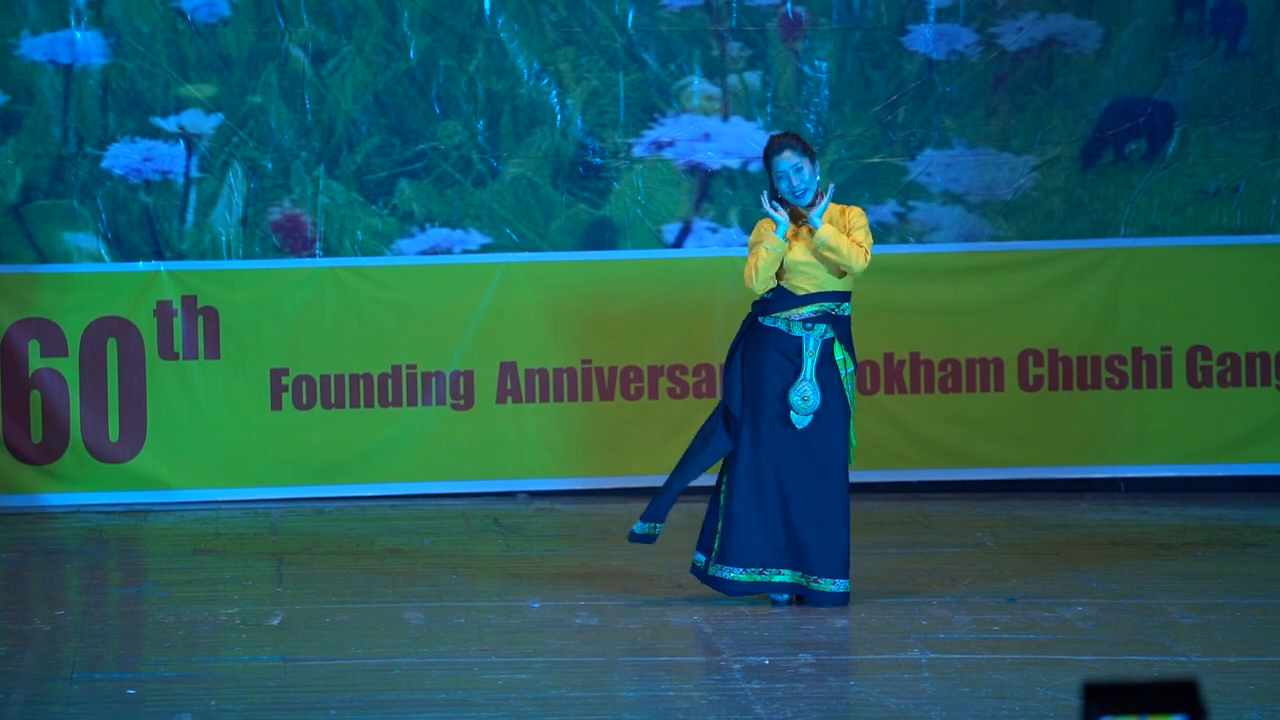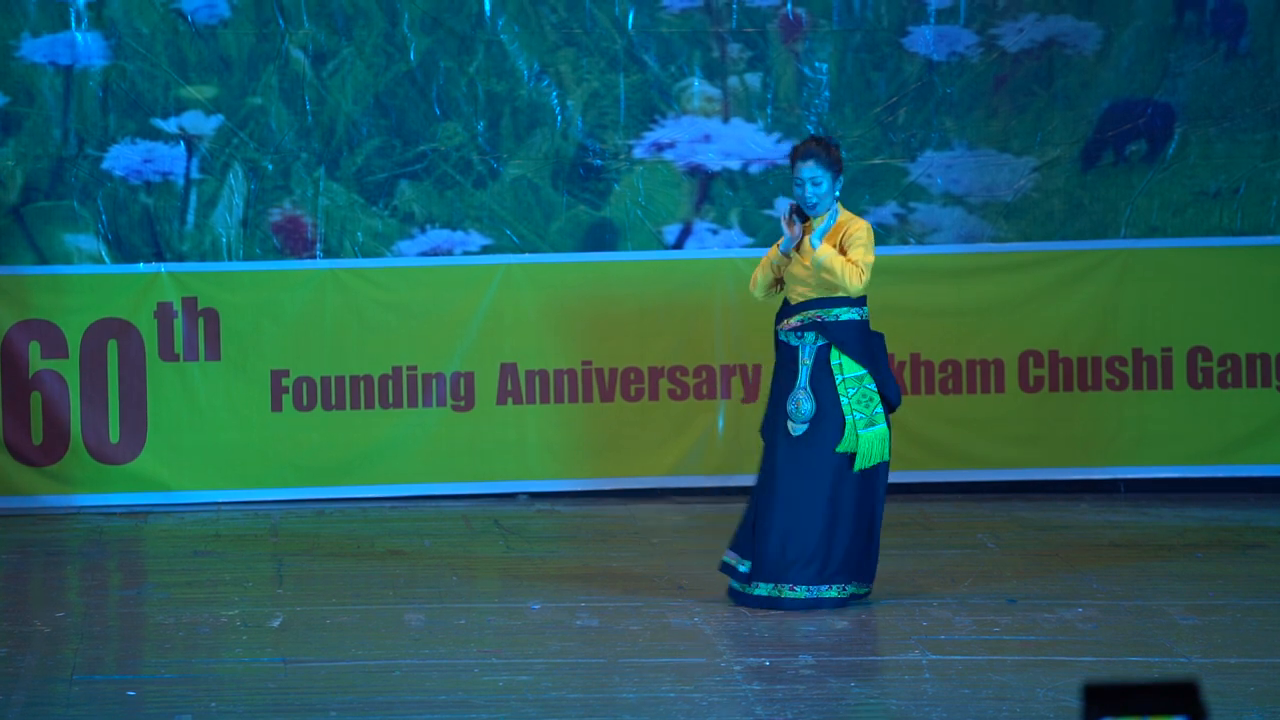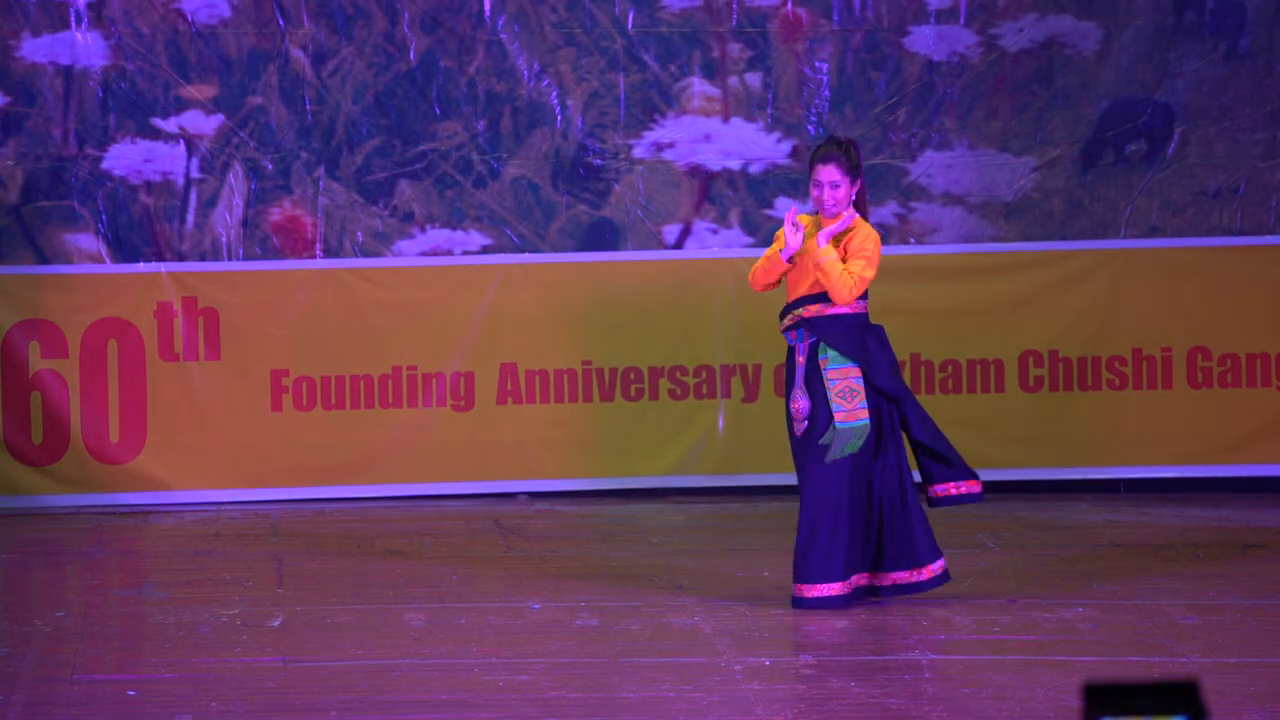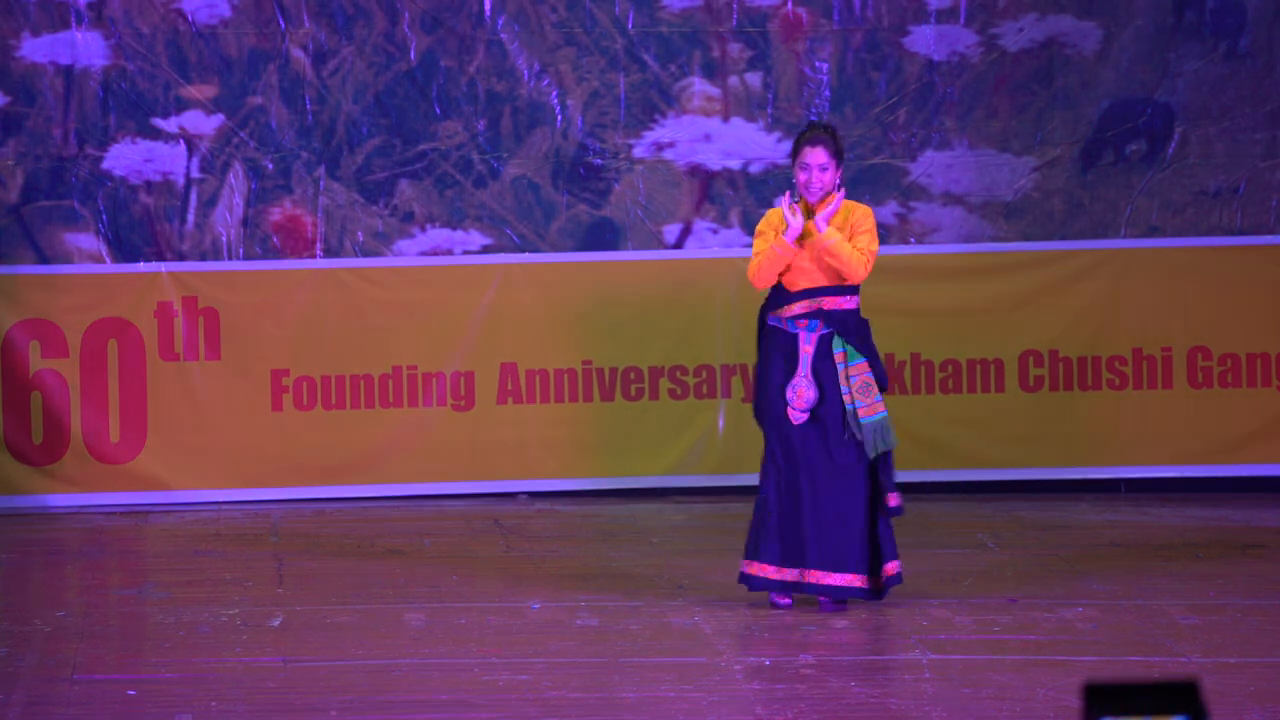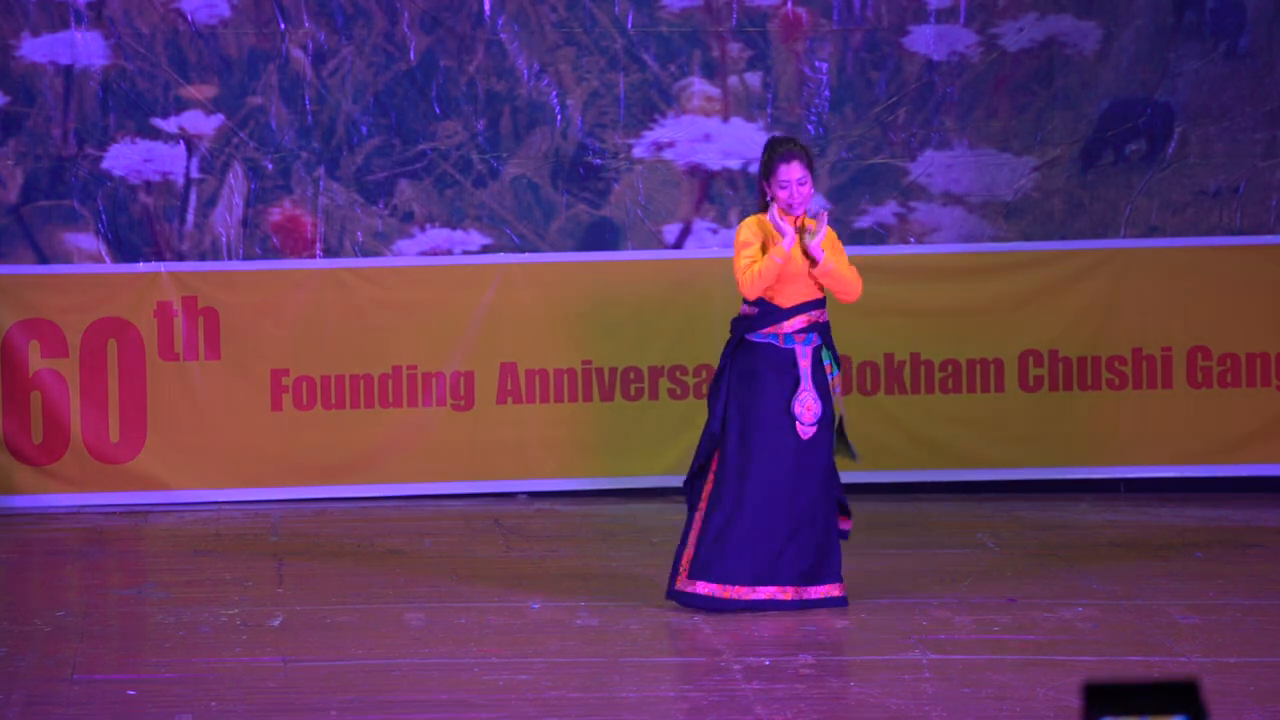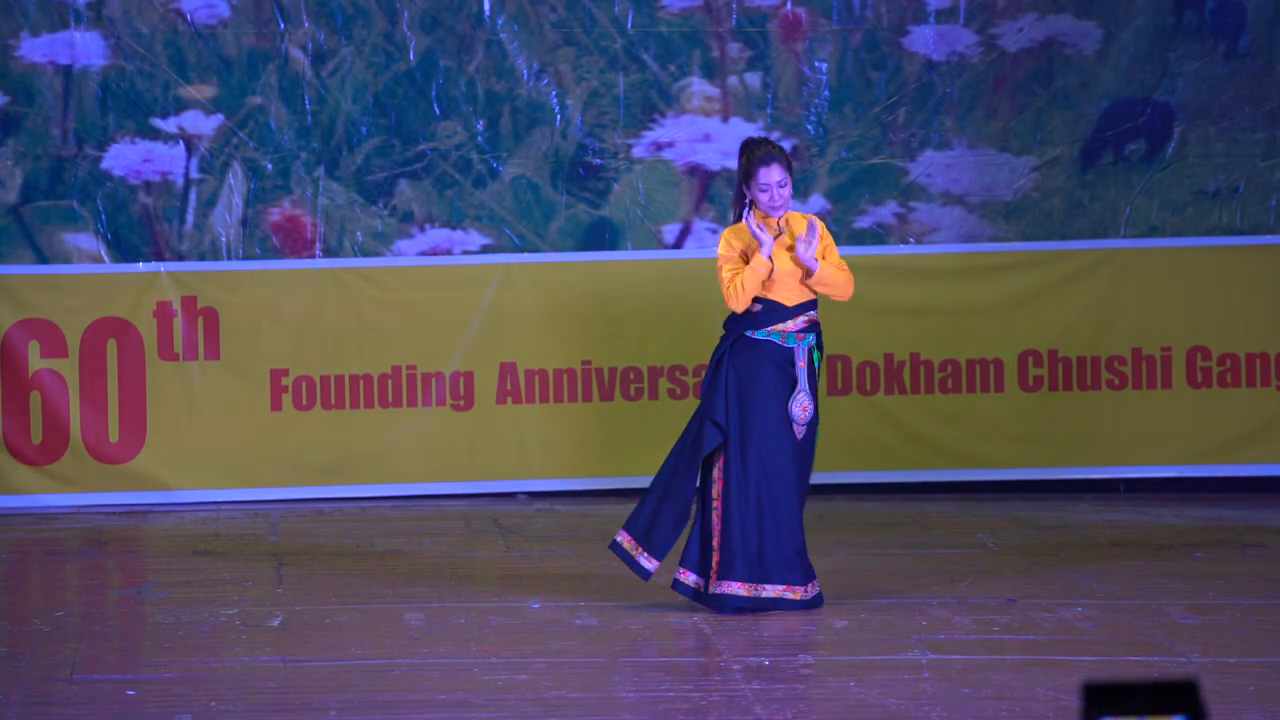
dt=0.4s
person 1, frame 1
left shoulder: (849, 216)
right shoulder: (767, 228)
left elbow: (858, 262)
right elbow: (757, 281)
left wrist: (818, 221)
right wrist: (782, 229)
left hip: (826, 351)
right hip: (773, 348)
left knee: (821, 460)
right knee: (769, 455)
left ankle: (817, 574)
right ankle: (775, 572)
person 1, frame 2
left shoulder: (853, 228)
right shoulder: (792, 232)
left elbow: (853, 282)
right elbow: (759, 288)
left wrist: (816, 242)
right wrist: (785, 245)
left hip: (845, 357)
right hip: (797, 359)
left knee: (835, 466)
right knee: (790, 463)
left ankle: (829, 577)
right ankle: (785, 576)
person 1, frame 3
left shoulder: (863, 236)
right shoulder: (799, 226)
left elbow: (844, 291)
right elbow: (758, 281)
left wrist: (821, 243)
right wrist: (784, 251)
left hip: (846, 355)
right hip: (805, 356)
left knee: (839, 466)
right knee: (818, 467)
left ankle: (830, 578)
person 1, frame 4
left shoulder: (857, 216)
right shoulder: (775, 219)
left elbow: (859, 267)
right elbow: (759, 276)
left wrist: (822, 227)
right wrist: (792, 232)
left hip: (837, 346)
right hip: (785, 347)
left knee: (834, 459)
right knee: (786, 456)
left ankle: (837, 573)
right ankle: (779, 571)
person 1, frame 5
left shoulder: (823, 233)
right shoulder: (754, 228)
left elbow: (852, 291)
right elbow: (751, 285)
left wrist: (818, 254)
right wrist: (786, 245)
left hip: (809, 361)
right hip: (761, 361)
left knee: (806, 471)
right knee: (751, 468)
left ankle: (806, 579)
right ankle: (740, 579)
person 1, frame 6
left shoulder: (810, 227)
right shoulder: (734, 238)
left elbow: (844, 289)
right elbow: (737, 298)
left wrist: (811, 263)
right wrist: (765, 250)
left hip: (798, 360)
right hip: (753, 360)
left knee: (786, 468)
right knee: (750, 465)
left ankle: (774, 575)
right ankle: (744, 579)
